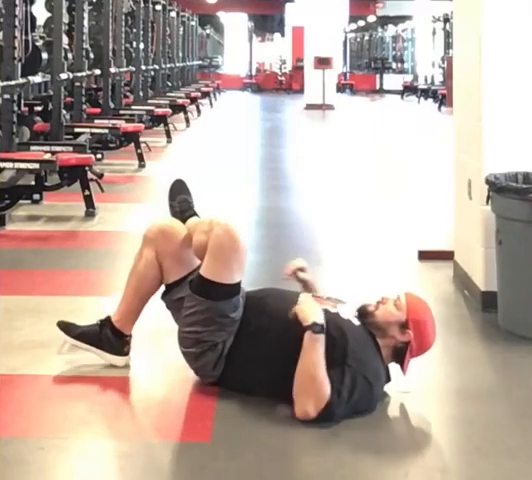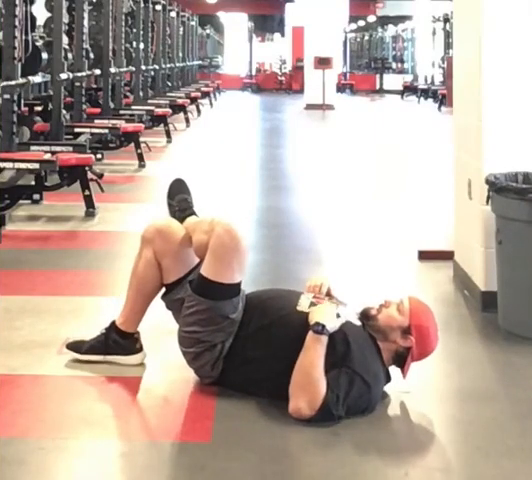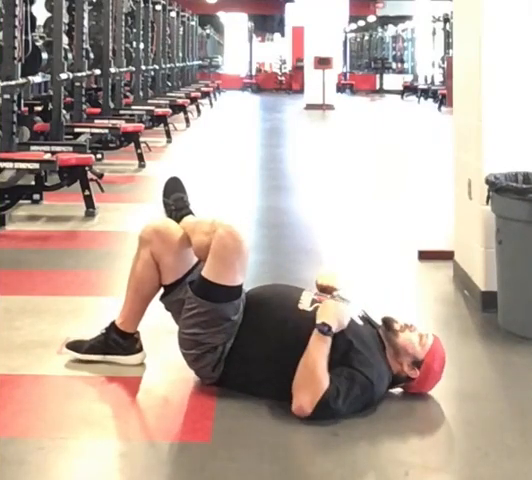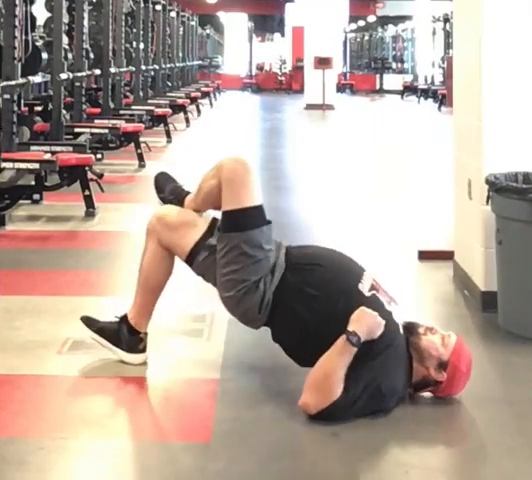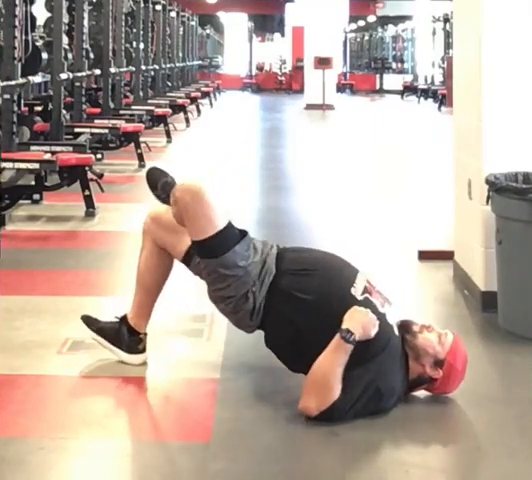
dt=1s
person 1, frame 1
left shoulder: (366, 374)
right shoulder: (359, 333)
left elbow: (308, 407)
left wrist: (313, 327)
right wrist: (310, 291)
left hip: (216, 348)
right hip: (240, 318)
left knee: (224, 236)
right knee: (160, 235)
left ankle: (191, 222)
right ankle: (114, 335)
person 1, frame 2
left shoulder: (364, 377)
right shoulder: (360, 333)
left elbow: (302, 405)
left wrist: (321, 329)
right wrist: (320, 296)
left hip: (215, 350)
right hip: (237, 319)
left knee: (224, 235)
right knee: (157, 235)
left ankle: (189, 221)
right ankle: (122, 338)
person 1, frame 3
left shoulder: (369, 375)
right shoulder: (366, 327)
left elbow: (305, 403)
left wrist: (327, 328)
right wrist: (328, 297)
left hip: (216, 350)
right hip: (230, 317)
left knee: (227, 239)
right knee: (156, 234)
left ankle: (186, 220)
right ankle: (122, 338)
person 1, frame 4
left shoulder: (387, 378)
right shoulder: (394, 336)
left elbow: (313, 402)
left wrist: (354, 336)
left hip: (258, 286)
right hip: (280, 266)
left knee: (235, 169)
right knee: (162, 223)
left ankle: (189, 204)
right ankle: (132, 333)
person 1, frame 5
left shoulder: (384, 376)
right shoulder: (388, 332)
left elbow: (313, 405)
left wrist: (348, 336)
left hip: (252, 293)
right hip: (270, 264)
left knee: (190, 195)
right knee: (157, 224)
right ankle: (132, 333)
